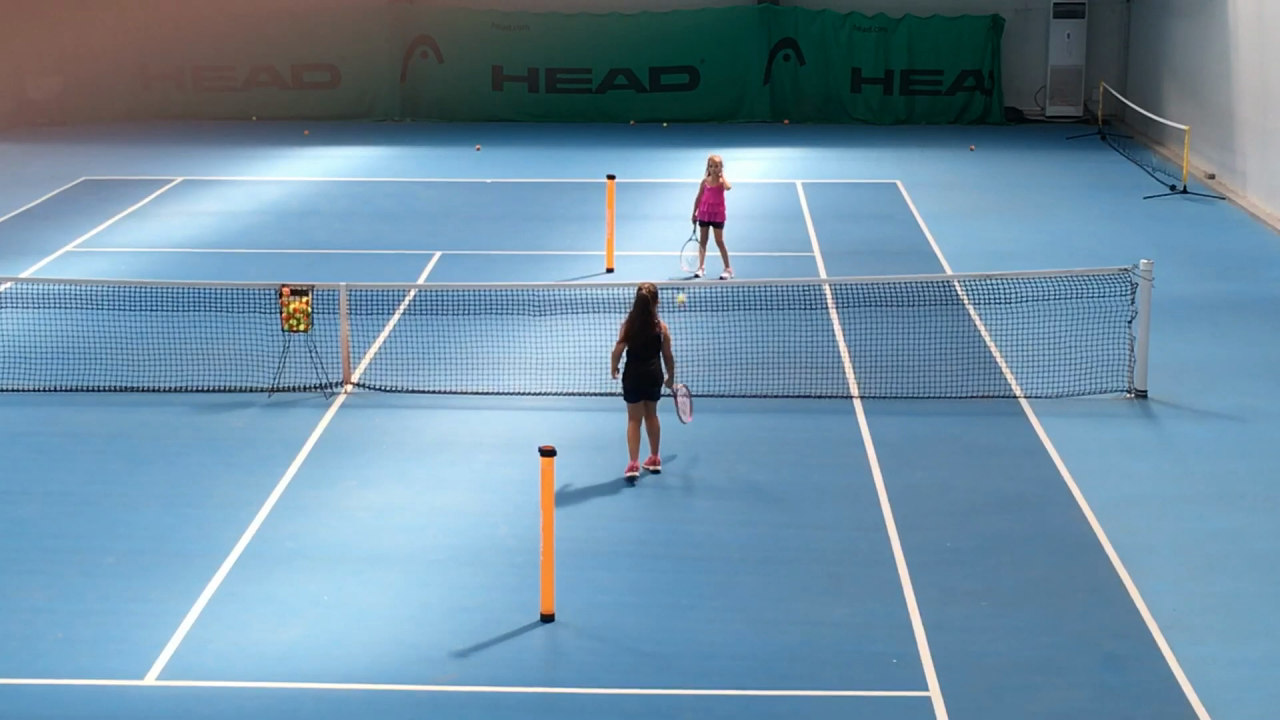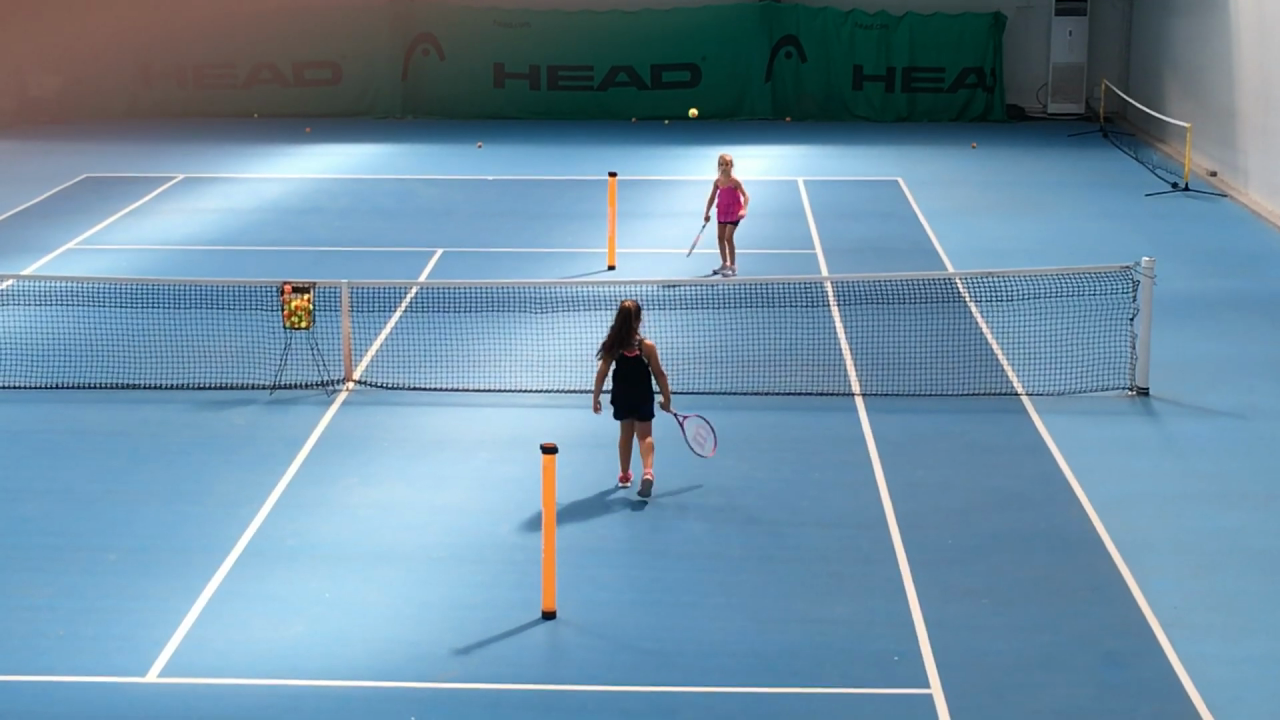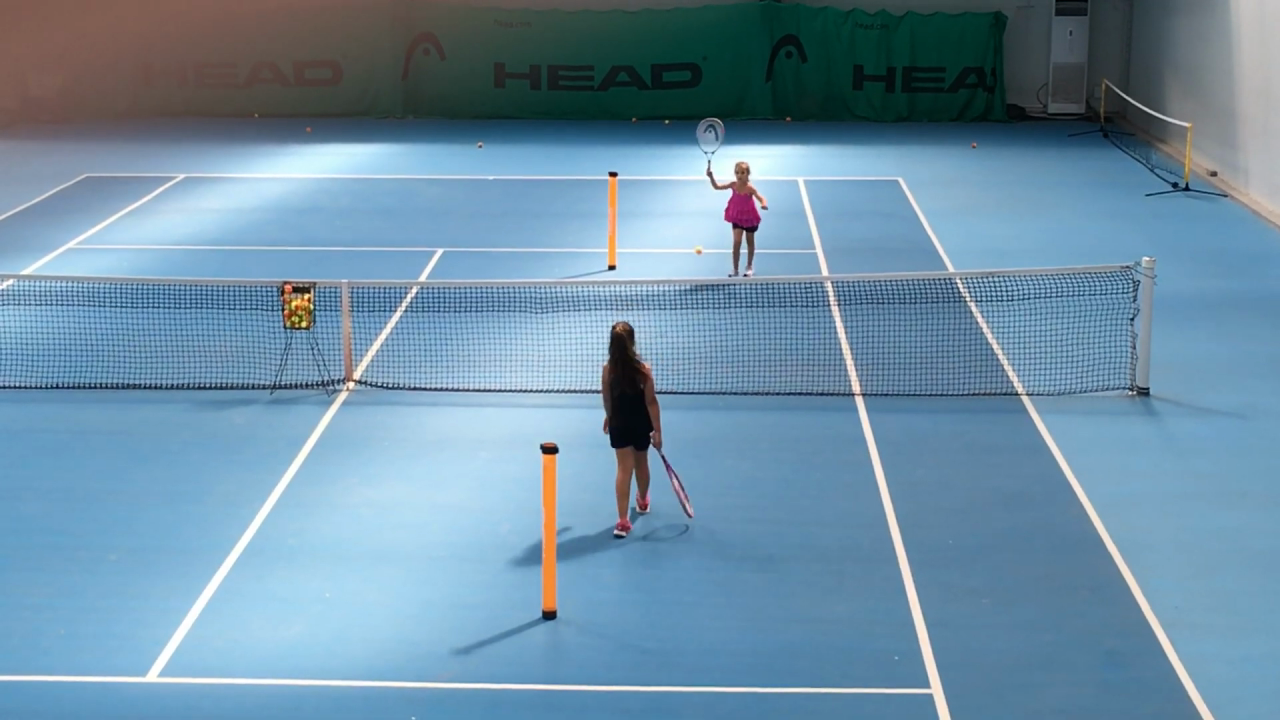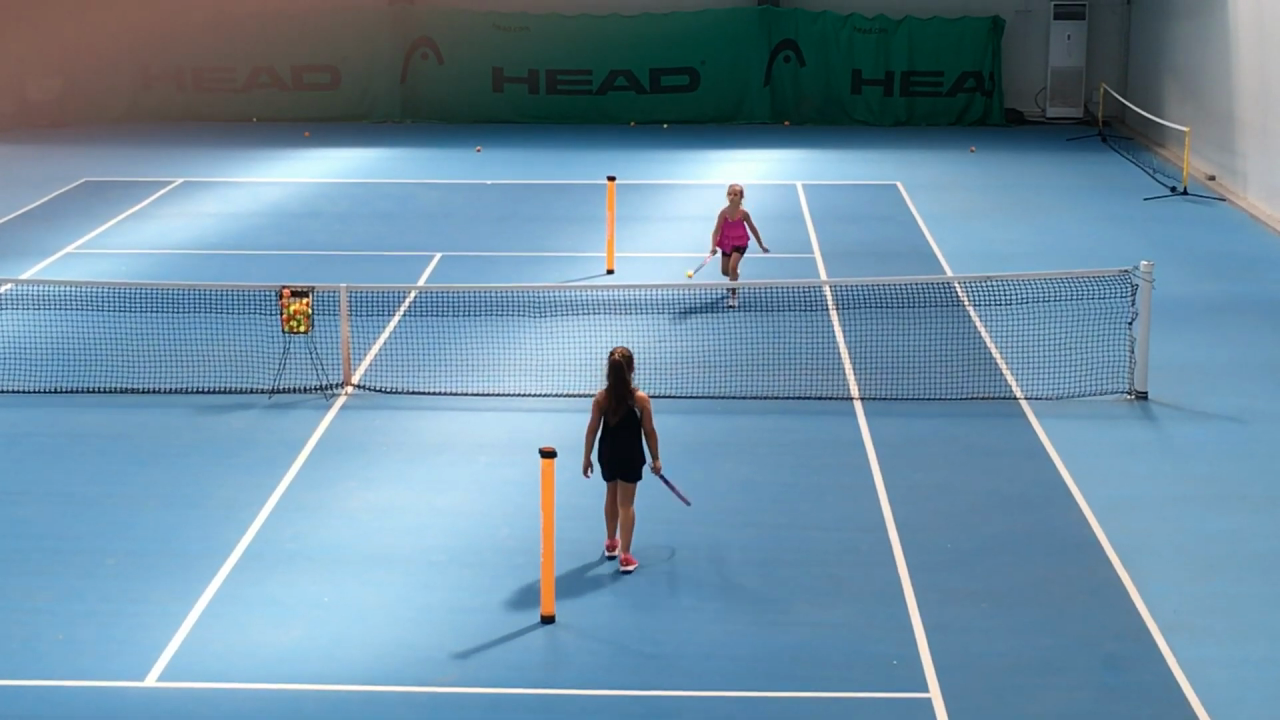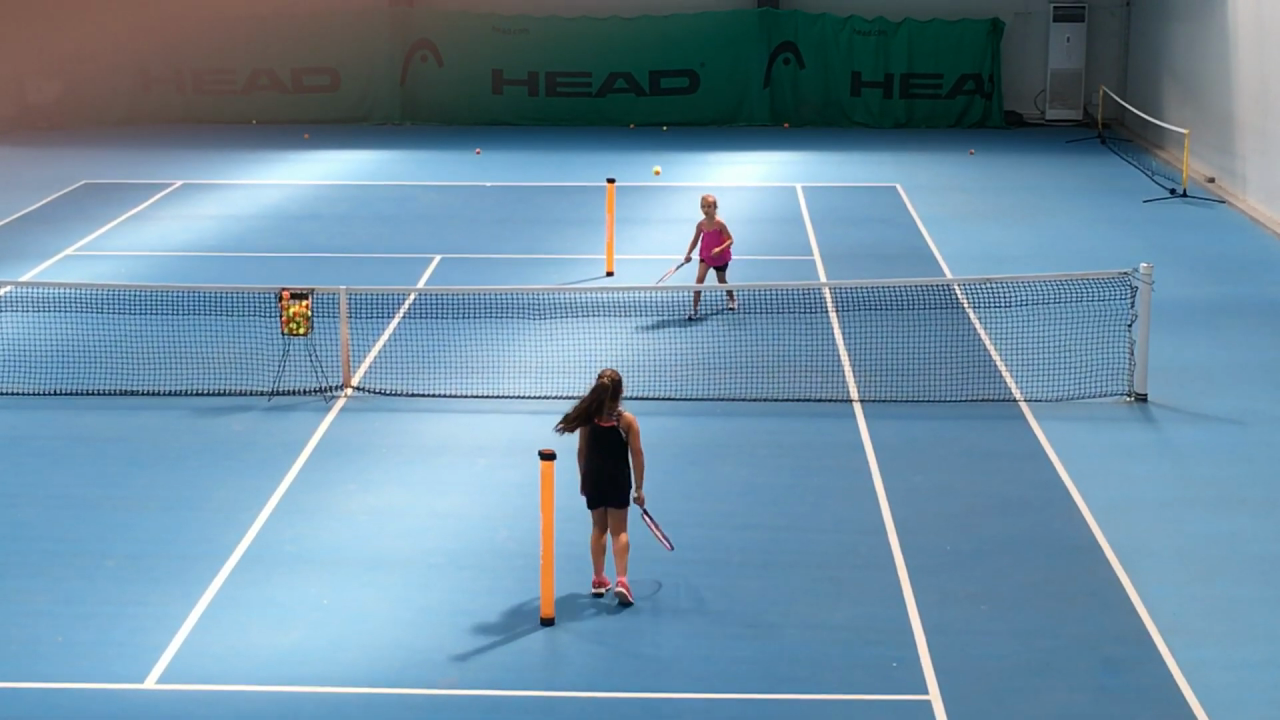
dt=0.7s
person 1, frame 1
left shoulder: (629, 324)
right shoulder: (661, 326)
left elbow: (617, 351)
right elbow: (667, 356)
left wrist: (614, 368)
right wrist: (670, 376)
left hip: (633, 376)
right hip: (653, 376)
left knee: (634, 420)
right knee: (651, 416)
left ankle: (633, 464)
right ankle: (654, 459)
person 1, frame 2
left shoulder: (613, 344)
right shoulder: (647, 346)
left elbow: (601, 373)
right elbow: (659, 374)
left wrist: (596, 397)
right wrist: (666, 397)
left hip: (621, 397)
right hip: (643, 398)
left knee: (626, 434)
right knee: (645, 436)
left ankle: (624, 475)
right ankle: (647, 473)
person 1, frame 3
left shoulder: (608, 369)
right shoulder: (643, 369)
left elbow: (607, 398)
right elbow: (651, 402)
left wrist: (608, 417)
right wrist: (656, 430)
left hip: (618, 424)
right hip: (641, 424)
left knee: (624, 469)
right knee: (641, 463)
left ankle: (622, 521)
right ankle: (642, 501)
person 1, frame 4
left shoulder: (602, 397)
right shoulder: (641, 399)
left elbow: (592, 429)
right elbow: (649, 432)
left wrist: (587, 458)
right wrist: (655, 459)
left hip: (607, 455)
right hip: (630, 456)
left knee: (612, 497)
right knee: (626, 504)
left ankle: (611, 542)
right ankle: (625, 556)
person 1, frame 5
left shoulder: (588, 419)
right shoulder: (628, 420)
left elbow: (582, 453)
right elbow: (637, 455)
left wrist: (584, 479)
right wrist: (639, 487)
left hip: (594, 480)
right hip: (618, 482)
left knee: (599, 528)
right knee: (619, 531)
left ankle: (598, 580)
right ankle: (621, 581)
